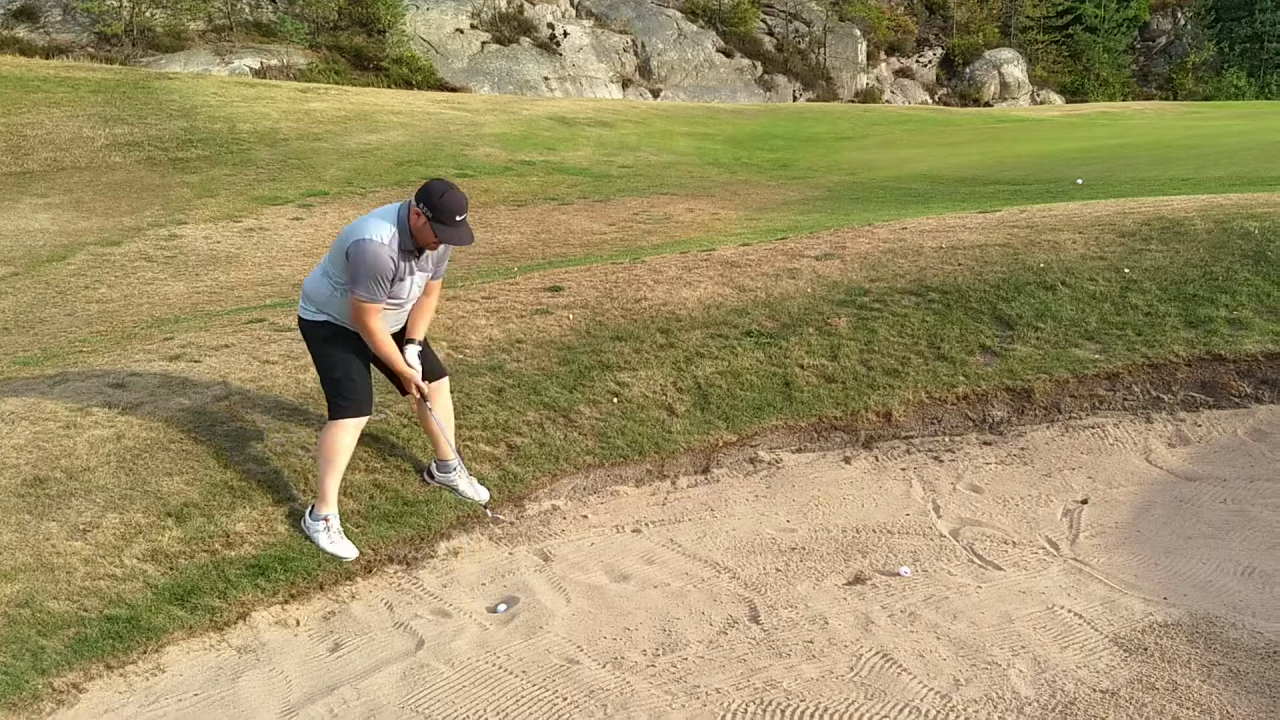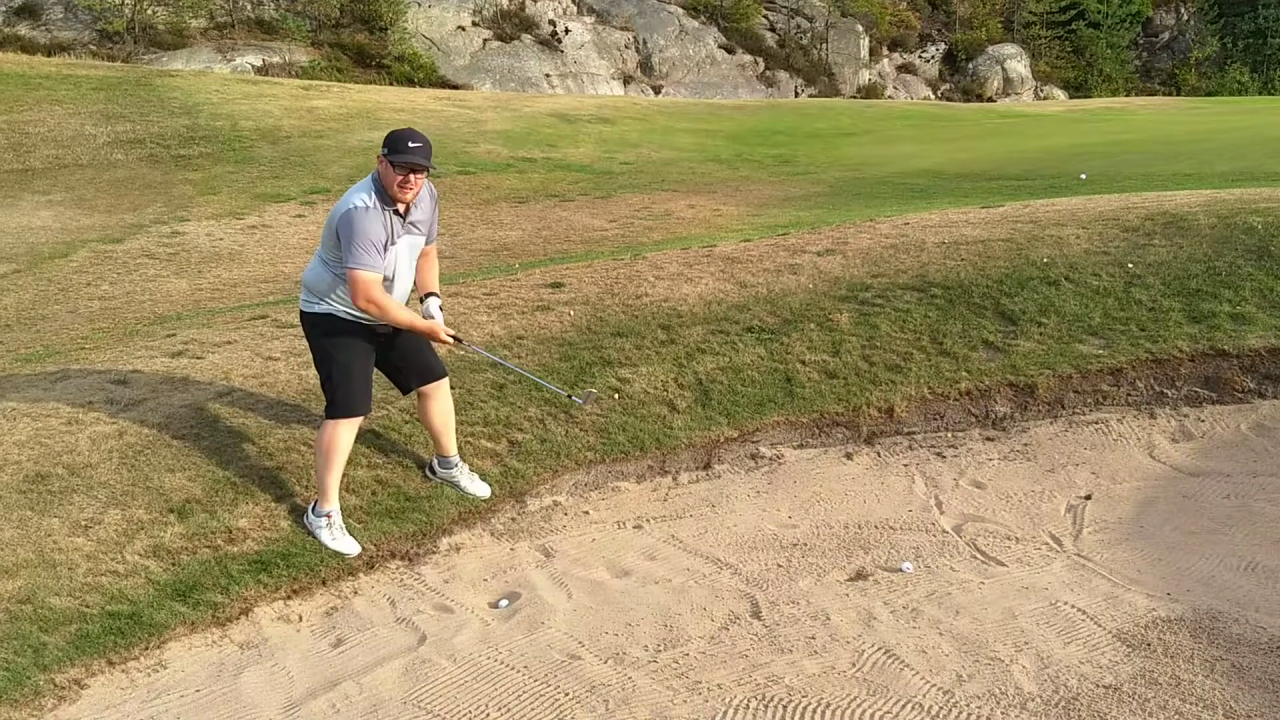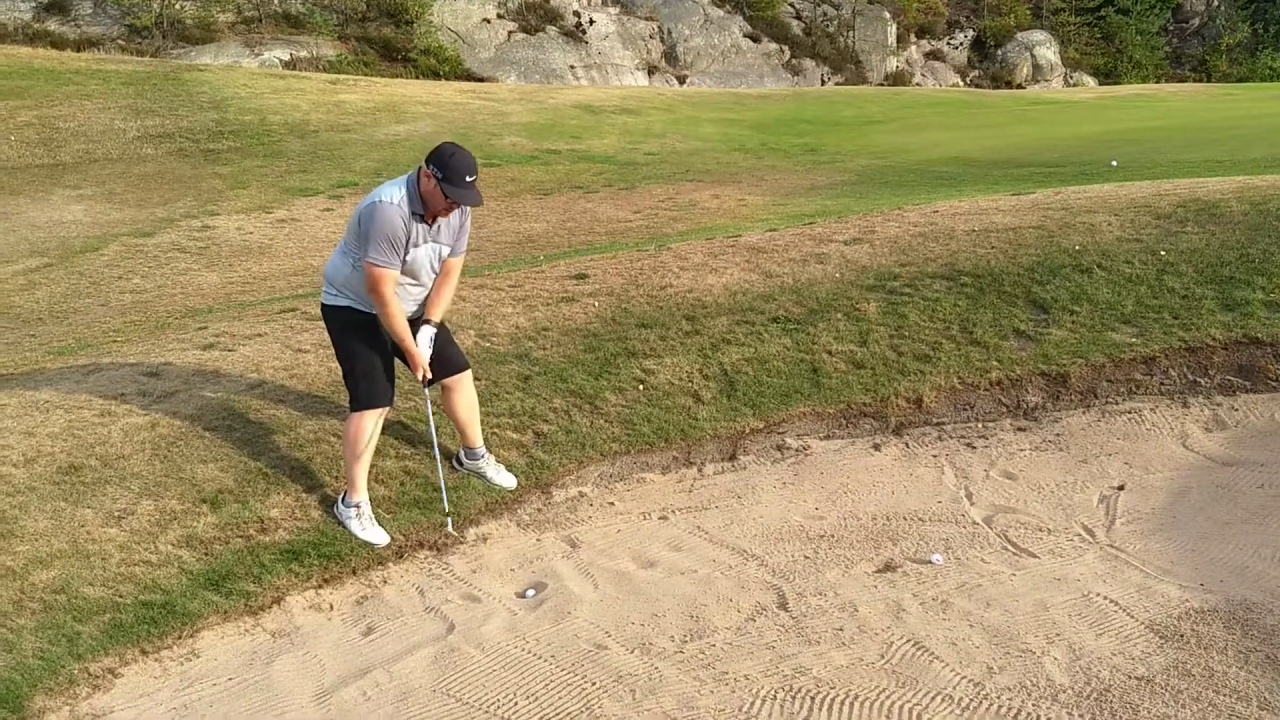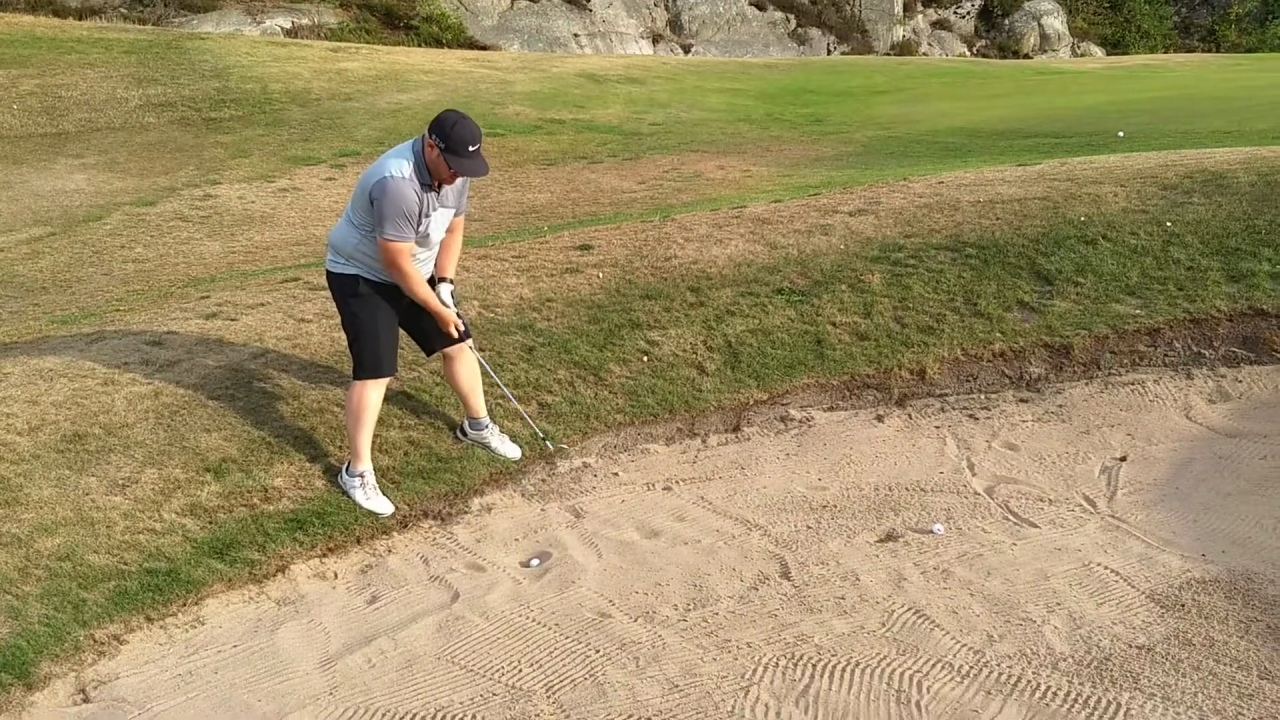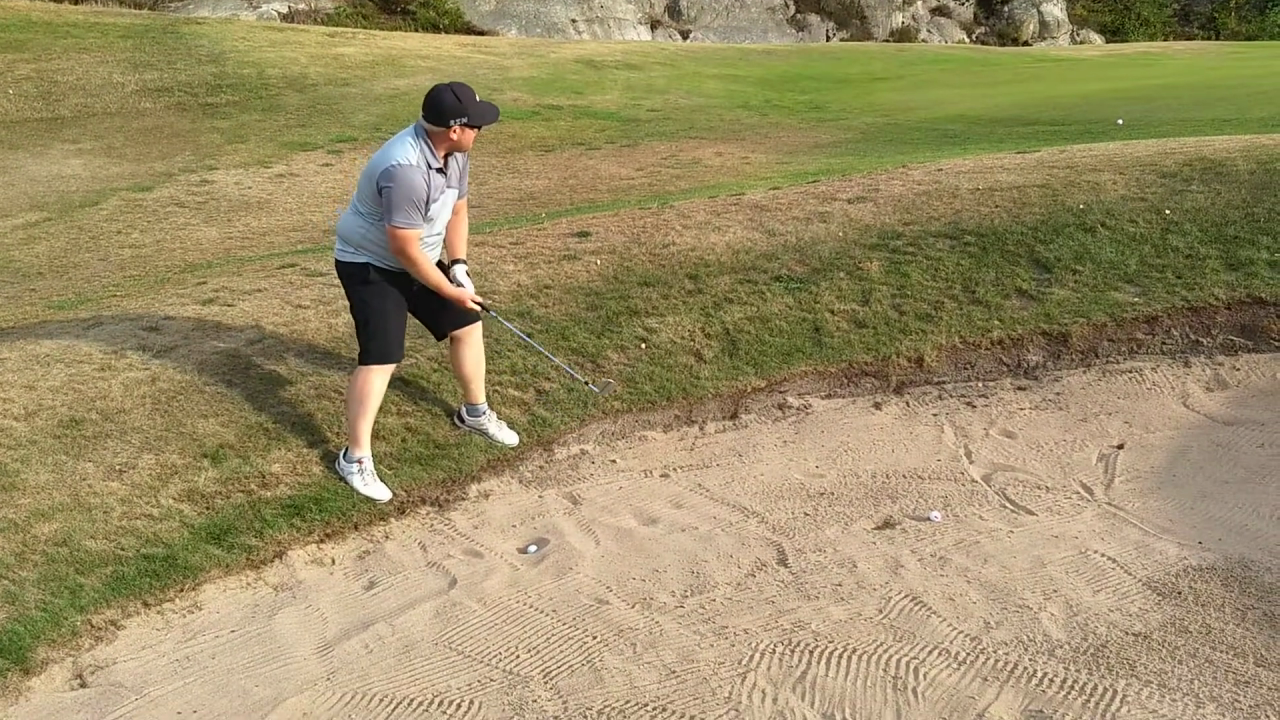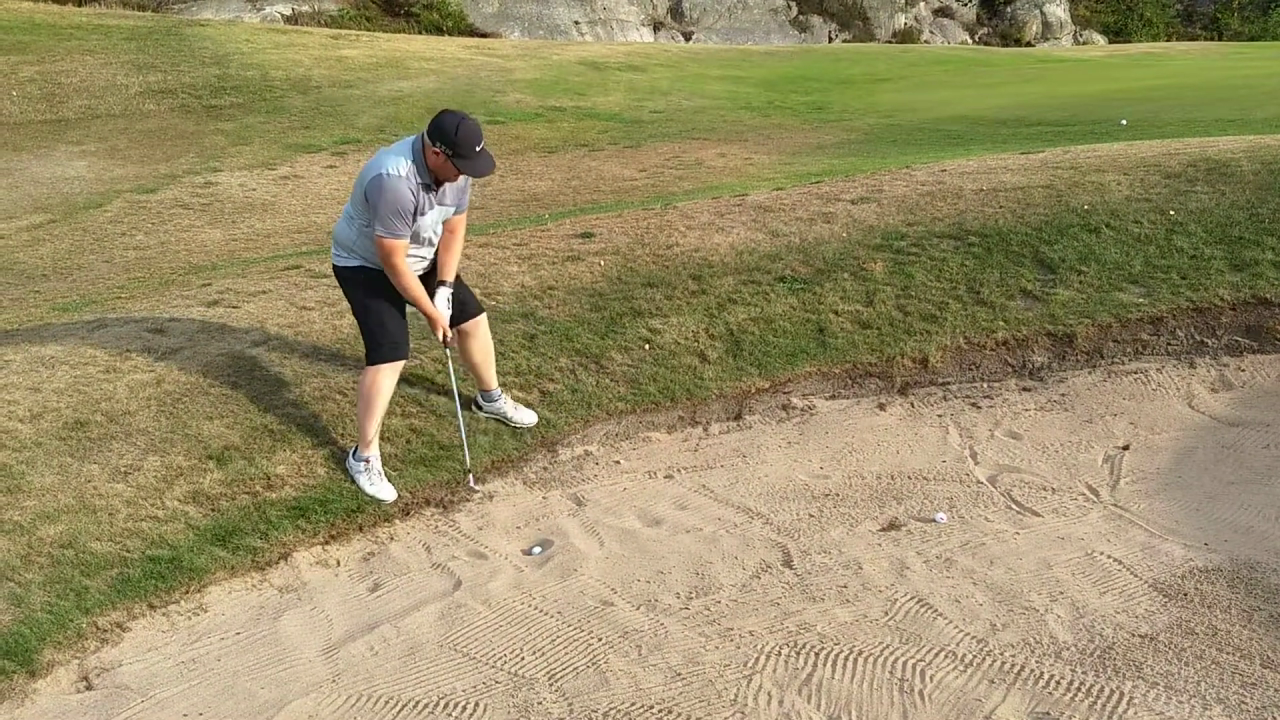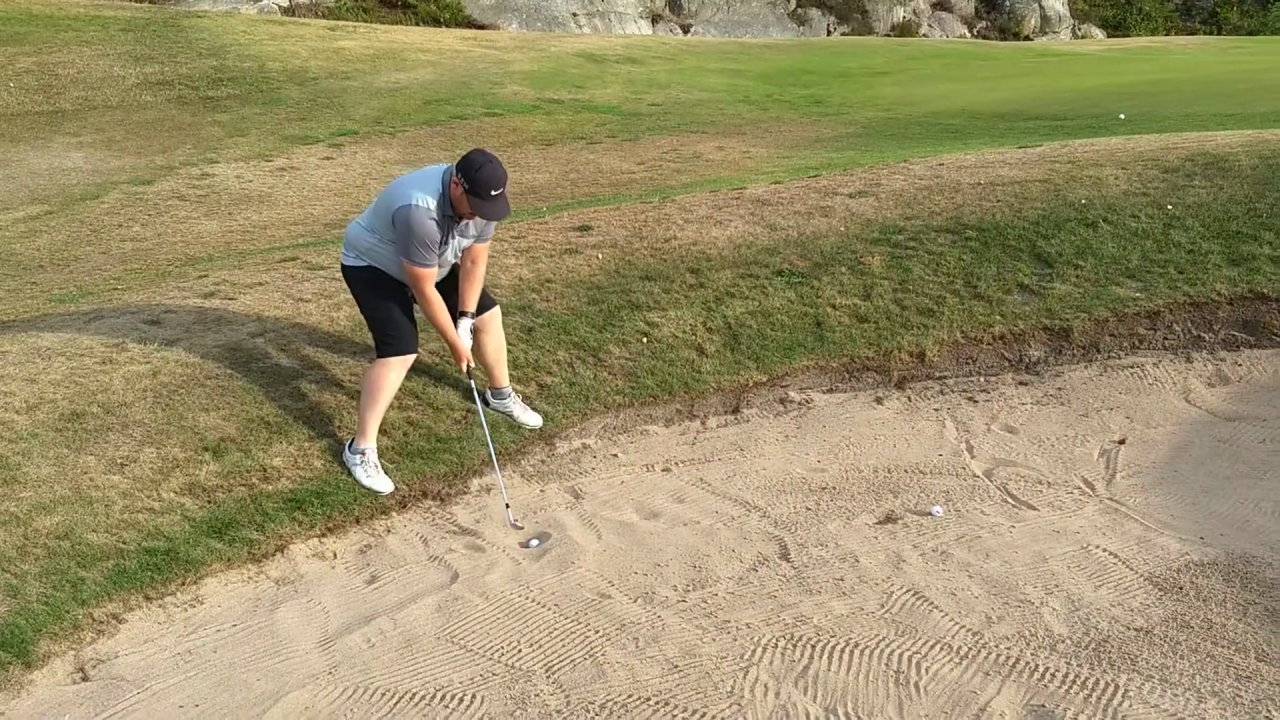
dt=0.7s
person 1, frame 1
left shoulder: (436, 234)
right shoulder: (376, 245)
left elbow: (429, 291)
right elbow: (364, 321)
left wrist: (412, 349)
right wrist: (401, 369)
left hip: (389, 321)
right hip: (332, 321)
left knee: (435, 381)
right knee: (351, 413)
left ankle: (446, 468)
right ankle: (321, 516)
person 1, frame 2
left shoulder: (425, 196)
right shoulder: (362, 214)
left elbow: (427, 251)
right elbow: (365, 298)
left wrist: (431, 300)
right wrist: (424, 326)
left hip: (388, 315)
right hip: (337, 317)
left knee: (434, 382)
right knee: (347, 411)
left ankle: (447, 464)
right ankle: (324, 512)
person 1, frame 3
left shoulder: (457, 208)
right shoulder: (388, 211)
left elbow: (449, 272)
right elbow: (380, 293)
left wrist: (429, 327)
right wrist: (410, 351)
left hip: (411, 307)
right hip: (355, 308)
left knee: (458, 374)
right knee: (372, 403)
left ankle: (474, 455)
right ankle: (353, 502)
person 1, frame 4
left shoulder: (453, 171)
right shoulder: (397, 182)
left elbow: (453, 229)
right elbow: (396, 263)
left wrist: (445, 285)
right wrist: (437, 310)
left hip: (415, 273)
right hip: (362, 277)
left knee: (458, 343)
right knee: (375, 372)
left ankle: (477, 425)
right ankle: (357, 472)
person 1, frame 5
left shoulder: (454, 153)
right shoulder: (405, 170)
left elbow: (457, 209)
right elbow: (405, 249)
left wrist: (460, 266)
right wrist: (450, 291)
left hip: (419, 260)
right hip: (371, 265)
left knee: (467, 326)
right knee: (379, 358)
left ankle: (475, 412)
right ankle: (355, 458)
person 1, frame 6
left shoulder: (455, 167)
right shoulder: (394, 180)
left elbow: (453, 229)
right elbow: (391, 260)
left wrist: (444, 288)
right wrist: (430, 312)
left hip: (422, 261)
right hip: (367, 265)
left knee: (473, 319)
right knee: (388, 357)
left ankle: (492, 398)
right ankle: (363, 457)
person 1, frame 7
left shoulder: (481, 197)
right shoulder: (420, 210)
left elbow: (474, 260)
right elbow: (423, 289)
left wrist: (466, 320)
right wrist: (455, 342)
left hip: (433, 265)
right hip: (372, 266)
left knee: (487, 313)
right knee: (399, 352)
left ankle: (501, 395)
right ankle: (361, 450)
